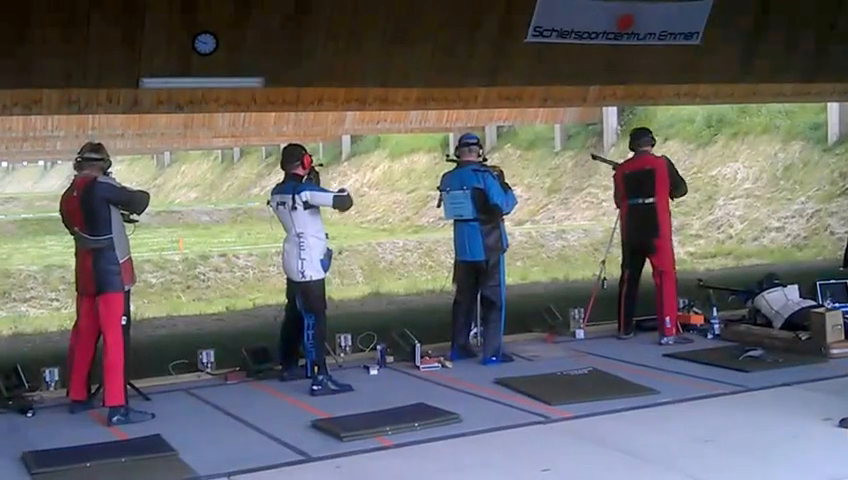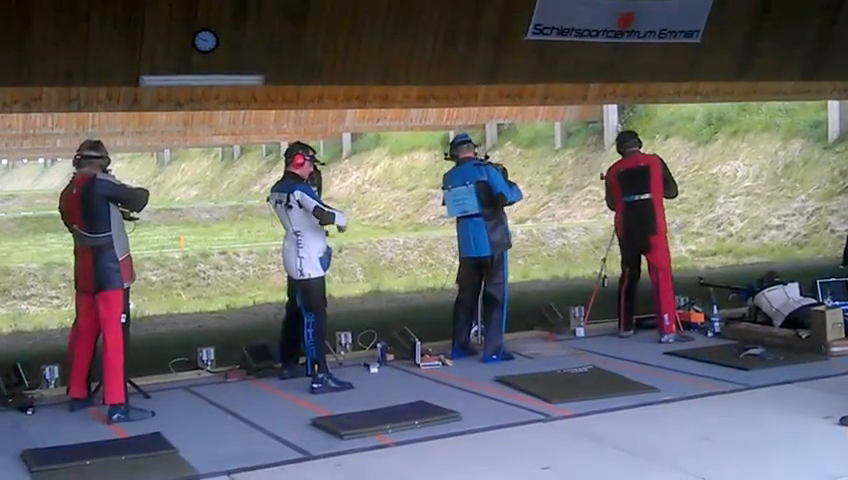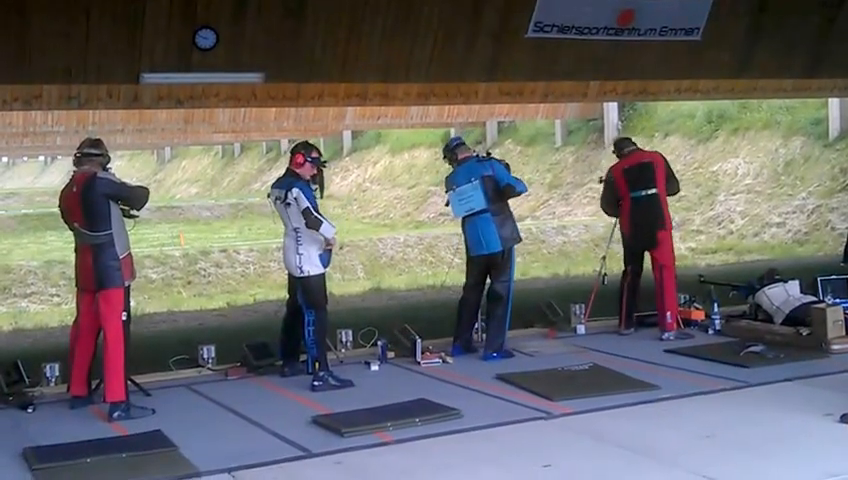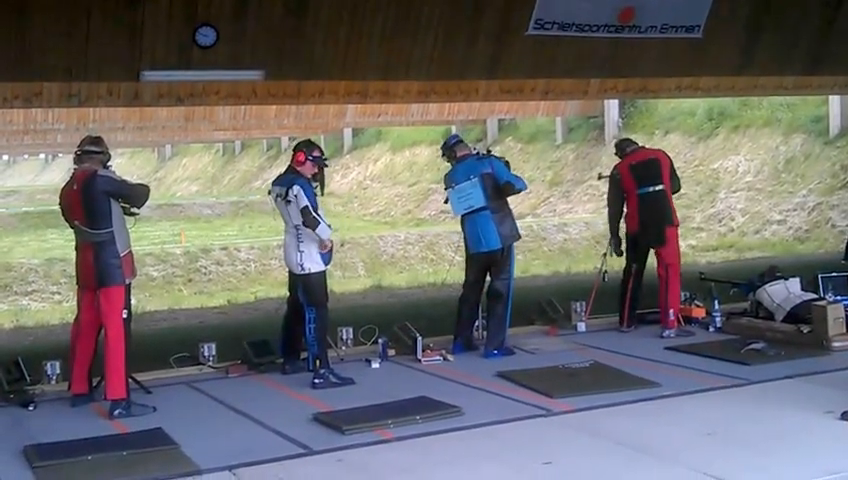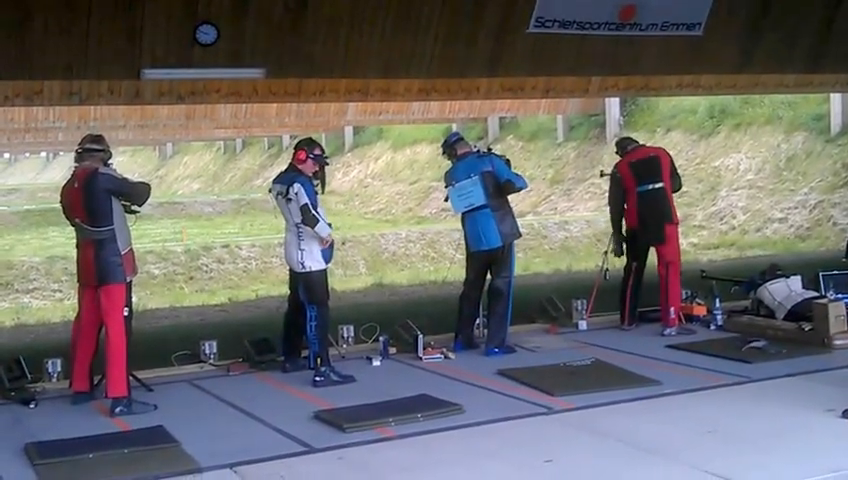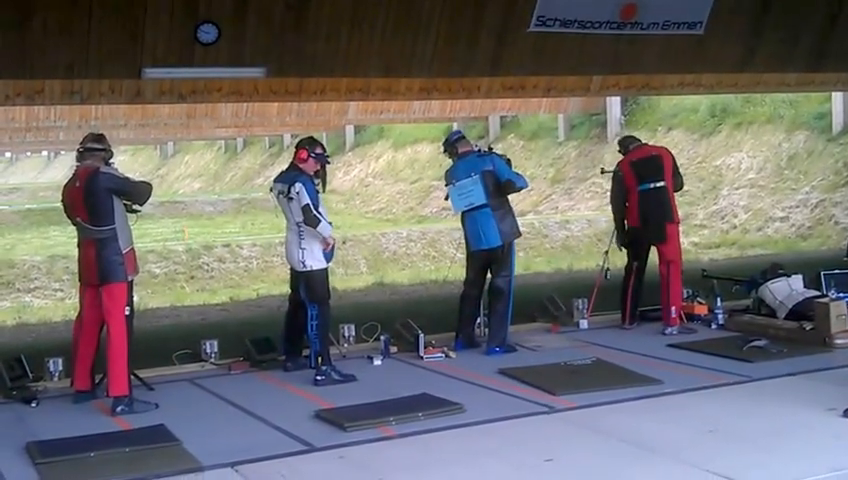
dt=0.7s
person 1, frame 1
left shoulder: (68, 196)
right shoulder: (100, 186)
right elbow: (140, 199)
right wrist: (127, 208)
left hip: (85, 271)
right hip: (110, 269)
left knee: (84, 333)
right knee: (114, 335)
left ankle: (78, 397)
right ankle: (117, 408)
person 1, frame 2
left shoulder: (67, 193)
right shoulder: (99, 183)
right elbow: (139, 197)
left wrist: (114, 211)
right wrist: (127, 205)
left hip: (84, 268)
right hip: (109, 266)
left knee: (83, 330)
right knee: (113, 332)
left ankle: (78, 394)
right ankle: (116, 405)
person 1, frame 3
left shoulder: (67, 192)
right shoulder: (99, 181)
right elbow: (140, 195)
left wrist: (115, 209)
right wrist: (128, 202)
left hip: (85, 266)
right hip: (110, 264)
left knee: (84, 328)
right knee: (114, 330)
left ankle: (78, 392)
right ankle: (117, 403)
person 1, frame 4
left shoulder: (67, 190)
right shoulder: (99, 178)
right elbow: (140, 193)
left wrist: (115, 207)
right wrist: (128, 200)
left hip: (86, 264)
right hip: (111, 262)
left knee: (85, 325)
right knee: (115, 327)
left ankle: (79, 390)
right ankle: (118, 400)
person 1, frame 5
left shoulder: (68, 187)
right shoulder: (101, 177)
right elbow: (141, 192)
left wrist: (117, 205)
right wrist: (130, 196)
left hip: (87, 262)
right hip: (112, 260)
left knee: (86, 324)
right knee: (117, 325)
left ankle: (80, 388)
right ankle: (119, 398)
person 1, frame 6
left shoulder: (70, 187)
right shoulder: (102, 176)
right elbow: (142, 191)
left wrist: (118, 204)
right wrist: (130, 197)
left hip: (88, 261)
right hip: (114, 259)
left knee: (87, 323)
right knee: (118, 324)
left ankle: (82, 387)
right ankle: (121, 397)
person 2, frame 1
left shoulder: (277, 193)
right shoulder: (304, 190)
right elbow: (344, 203)
right wrist: (343, 193)
left hip: (293, 261)
right hip: (308, 263)
left knee: (294, 315)
right knee: (315, 319)
left ankle: (288, 366)
right ankle: (320, 378)
person 2, frame 2
left shoulder: (277, 190)
right shoulder: (299, 188)
right elbow: (324, 215)
left wrist: (310, 184)
right wrist: (341, 219)
left hip: (294, 259)
right hip: (308, 261)
left knee: (294, 312)
right knee: (315, 317)
left ankle: (289, 365)
right ankle: (320, 376)
person 2, frame 3
left shoulder: (278, 186)
right shoulder: (298, 186)
right elbow: (312, 218)
left wrist: (312, 182)
right wrist: (330, 235)
left hip: (294, 256)
right hip: (307, 258)
left knee: (295, 309)
right knee: (315, 314)
left ankle: (289, 362)
right ankle: (321, 374)
person 2, frame 4
left shoulder: (279, 183)
right shoulder: (299, 184)
left elbow: (297, 214)
right elbow: (309, 217)
right wrist: (326, 237)
left hip: (294, 254)
right hip: (308, 256)
left knee: (296, 307)
right knee: (316, 312)
left ankle: (290, 360)
right ankle: (321, 372)
person 2, frame 5
left shoulder: (280, 181)
right shoulder: (300, 182)
left elbow: (296, 211)
right elbow: (309, 215)
right wrist: (326, 233)
left hip: (295, 252)
right hip: (309, 254)
left knee: (297, 305)
right knee: (317, 310)
left ankle: (291, 358)
right ankle: (322, 370)
person 2, frame 6
left shoulder: (281, 180)
right shoulder: (301, 181)
right elbow: (310, 215)
right wrist: (328, 234)
left hip: (296, 252)
right hip: (310, 254)
left knee: (298, 304)
right knee: (318, 309)
left ankle: (292, 357)
right ankle: (323, 369)
person 3, frame 1
left shoulder: (448, 179)
right shoulder: (485, 175)
right elbow: (503, 206)
right wrist: (506, 188)
left hip: (463, 247)
right hip: (489, 246)
left knee: (464, 296)
right knee: (493, 298)
left ankle: (459, 347)
right ankle: (492, 352)
person 3, frame 2
left shoulder: (449, 178)
right shoulder: (486, 169)
right elbow: (507, 197)
right wrist: (512, 185)
left hip: (467, 245)
right hip: (492, 242)
left knee: (466, 293)
right knee: (495, 295)
left ankle: (460, 345)
right ankle: (493, 350)
person 3, frame 3
left shoulder: (451, 180)
right shoulder: (489, 165)
right elbow: (514, 189)
right wrist: (510, 178)
left hip: (475, 243)
right hip: (500, 238)
left knee: (472, 291)
right knee: (500, 291)
left ankle: (461, 343)
right ankle: (494, 348)
person 3, frame 4
left shoulder: (450, 178)
right shoulder: (488, 162)
right elbow: (515, 186)
right wrist: (504, 181)
left hip: (474, 241)
right hip: (499, 236)
left knee: (471, 289)
right knee: (500, 288)
left ankle: (461, 341)
right ankle: (495, 345)
person 3, frame 5
left shoulder: (451, 175)
right shoulder: (489, 160)
right elbow: (516, 184)
left hip: (474, 240)
right hip: (500, 234)
left knee: (472, 287)
right knee: (501, 287)
left ankle: (462, 338)
right ankle: (495, 343)
person 3, frame 6
left shoulder: (451, 174)
right shoulder: (490, 160)
right elbow: (516, 183)
right wrist: (504, 178)
left hip: (474, 239)
right hip: (500, 234)
left knee: (472, 286)
right knee: (501, 286)
left ankle: (463, 337)
right ankle: (496, 342)
person 4, frame 1
left shoulder: (621, 169)
right shoulder: (663, 163)
right elbow: (681, 189)
left hip: (631, 233)
right hip: (657, 232)
left knee: (629, 278)
right knee: (665, 279)
left ankle: (625, 328)
right ankle: (668, 332)
person 4, frame 2
left shoulder: (613, 171)
right shoulder: (655, 162)
left elbow: (612, 204)
right elbow: (672, 191)
left hip: (627, 230)
right hip: (652, 228)
left knee: (628, 275)
right knee: (661, 275)
left ankle: (625, 326)
right ankle: (667, 329)
person 4, frame 3
left shoulder: (614, 171)
right shoulder: (657, 158)
left elbow: (607, 205)
right elbow: (674, 188)
left hip: (632, 229)
right hip: (658, 225)
left knee: (631, 273)
right knee: (664, 273)
left ankle: (626, 324)
right ankle: (668, 327)
person 4, frame 4
left shoulder: (619, 169)
right shoulder: (661, 156)
left elbow: (614, 206)
right elbow: (675, 186)
left wrist: (614, 235)
left hip: (638, 227)
right hip: (665, 222)
left knee: (633, 272)
right knee: (669, 271)
left ankle: (626, 322)
right ankle: (669, 324)
person 4, frame 5
left shoulder: (620, 167)
right shoulder: (662, 154)
left elbow: (615, 205)
right elbow: (677, 184)
left wrist: (617, 234)
left hip: (637, 225)
right hip: (664, 220)
left knee: (633, 270)
right knee: (669, 269)
left ankle: (627, 320)
right ankle: (670, 323)
person 4, frame 6
left shoulder: (622, 166)
right shoulder: (664, 153)
left elbow: (618, 203)
right elbow: (678, 184)
left wrist: (620, 231)
left hip: (638, 224)
right hip: (665, 219)
left knee: (634, 270)
right knee: (670, 268)
left ankle: (628, 319)
right ankle: (671, 322)
